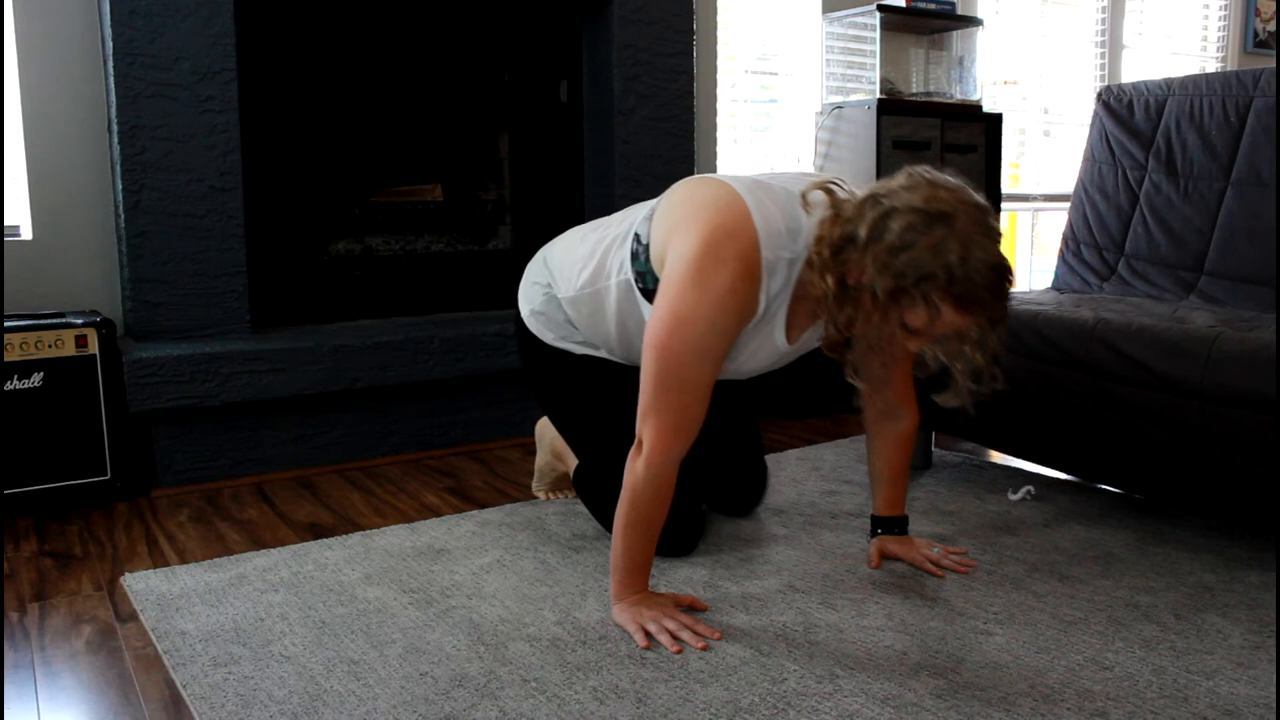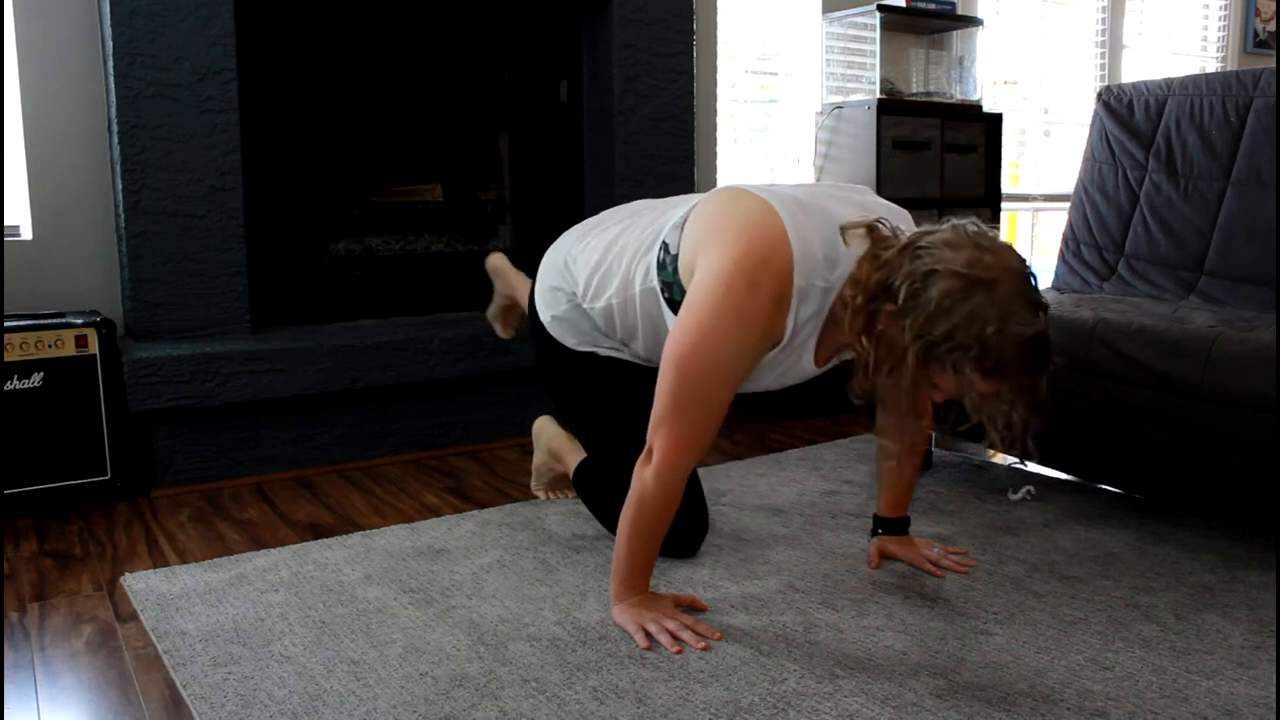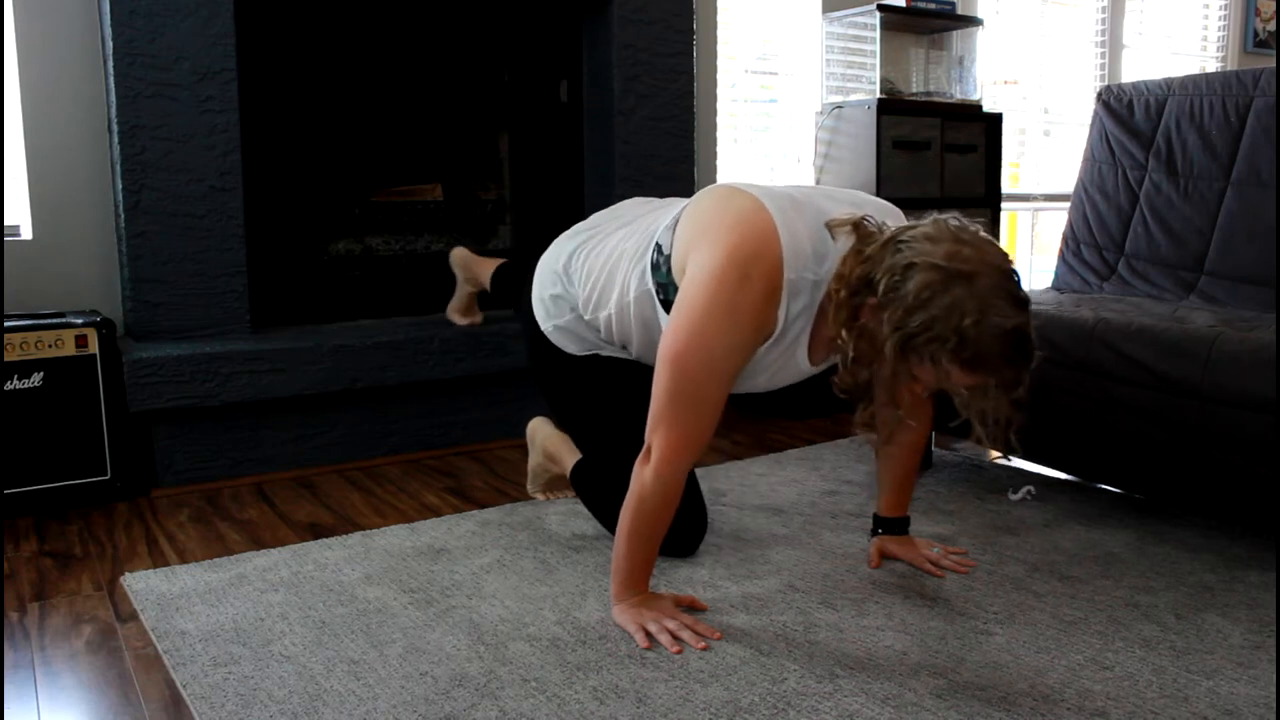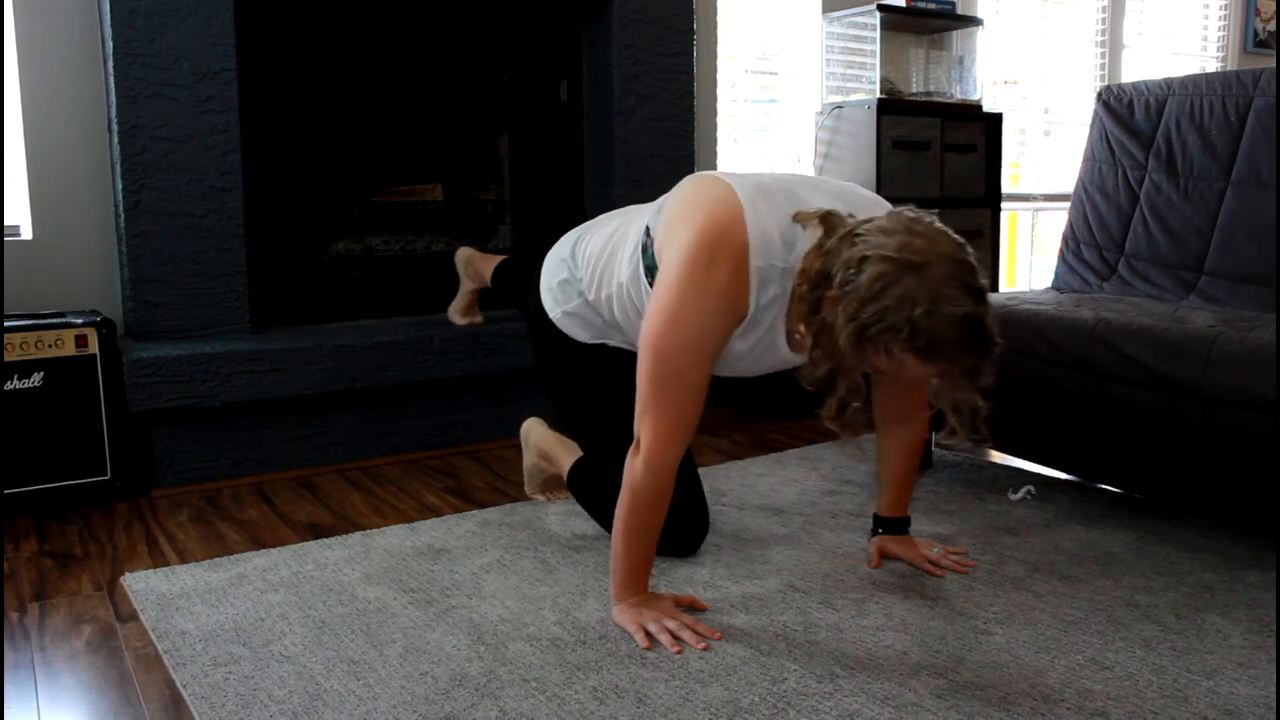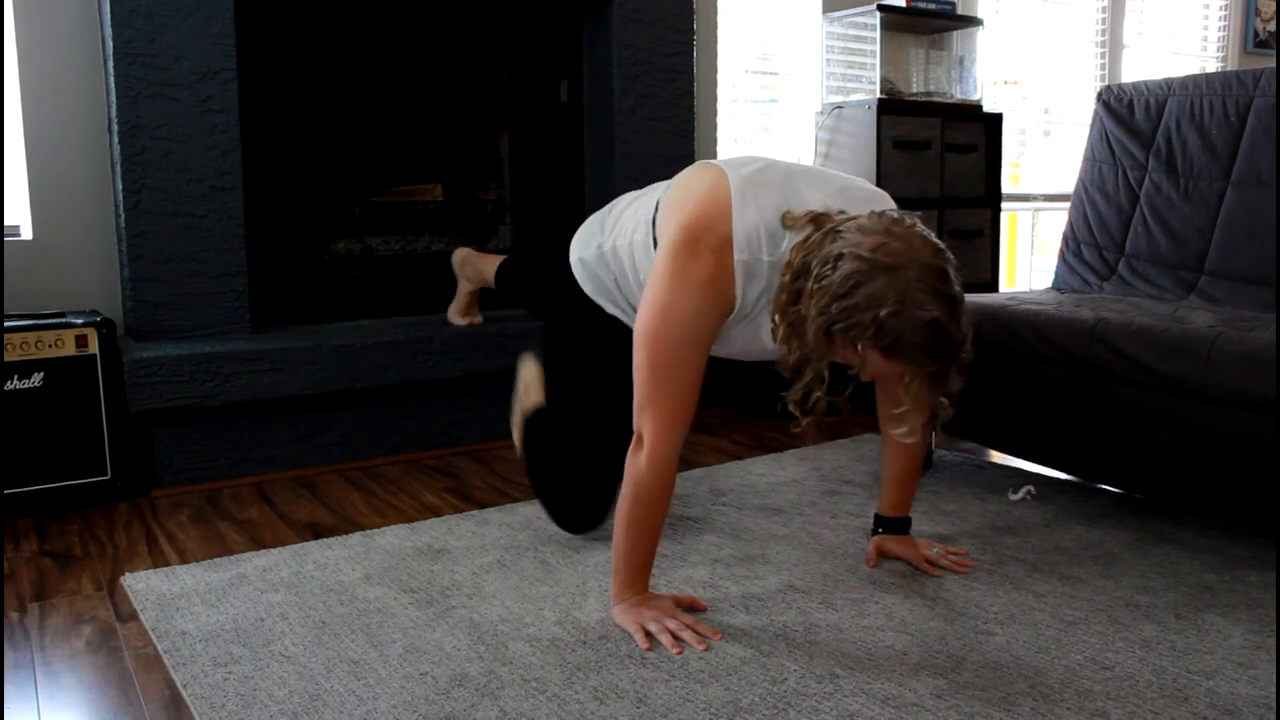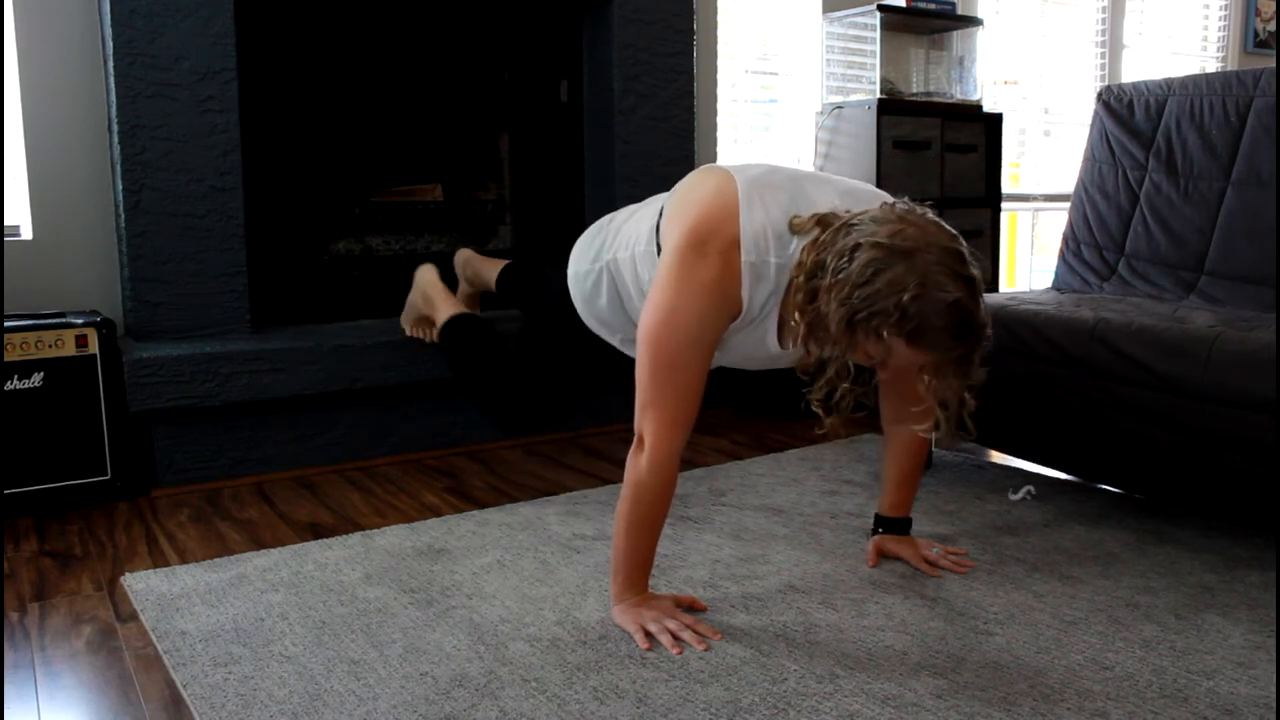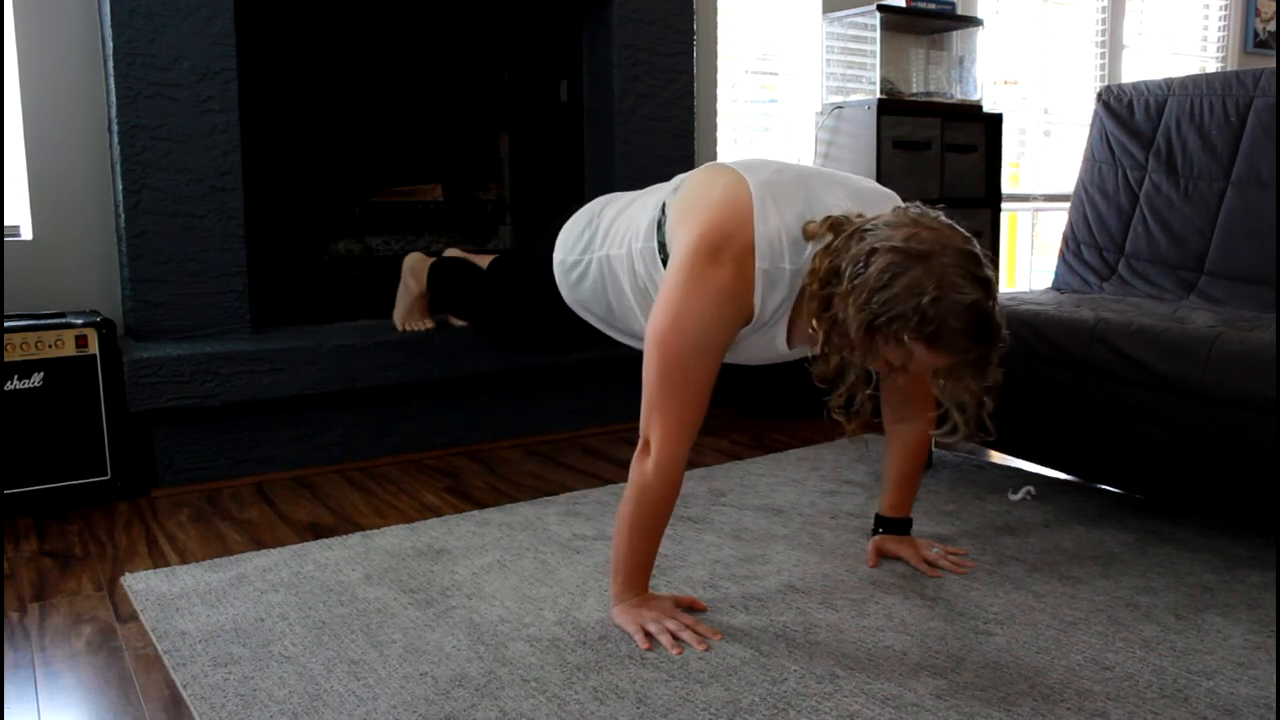
dt=0.4s
person 1, frame 1
left shoulder: (877, 249)
right shoulder: (726, 257)
left elbow: (892, 409)
right elbow: (657, 447)
left wrist: (889, 526)
right wrist: (630, 594)
left hip: (661, 334)
right hip: (569, 327)
left knee: (742, 491)
right knee: (673, 531)
right ankle: (564, 444)
person 1, frame 2
left shoulder: (909, 272)
right shoulder: (758, 279)
left elbow: (906, 415)
right elbow: (666, 456)
left wrist: (891, 526)
right wrist: (630, 597)
left hip: (646, 281)
right hip: (582, 316)
right knee: (678, 532)
left ankle: (515, 285)
right ankle: (561, 445)
person 1, frame 3
left shoulder: (898, 268)
right shoulder: (744, 275)
left elbow: (905, 415)
right elbow: (666, 455)
left wrist: (891, 526)
right wrist: (629, 597)
left hip: (639, 261)
right hip: (578, 319)
right knee: (678, 530)
left ankle: (478, 269)
right ankle: (557, 446)
person 1, frame 4
left shoulder: (882, 263)
right shoulder: (718, 259)
left elbow: (903, 413)
right elbow: (655, 446)
left wrist: (892, 525)
right wrist: (630, 597)
left hip: (640, 288)
right hip: (584, 312)
right knee: (677, 529)
left ankle: (480, 267)
right ankle: (554, 448)
person 1, frame 5
left shoulder: (886, 258)
right shoulder: (710, 252)
left elbow: (905, 403)
right elbow: (655, 438)
left wrist: (893, 525)
right wrist: (629, 596)
right hip: (609, 278)
right knee: (576, 505)
left ankle: (480, 267)
right ankle: (536, 388)
person 1, frame 6
left shoulder: (894, 265)
right shoulder: (716, 257)
left elbow: (907, 411)
right elbow: (656, 442)
left wrist: (893, 525)
right wrist: (628, 596)
right hip: (609, 289)
right knee: (503, 385)
left ankle: (482, 268)
right ankle: (437, 294)
person 1, frame 7
left shoulder: (900, 261)
right shoulder: (727, 259)
left elbow: (912, 411)
right elbow: (661, 445)
left wrist: (893, 525)
right wrist: (628, 596)
left hip: (653, 278)
right hip: (590, 271)
right knee: (495, 308)
left ankle: (473, 260)
right ankle: (426, 273)
